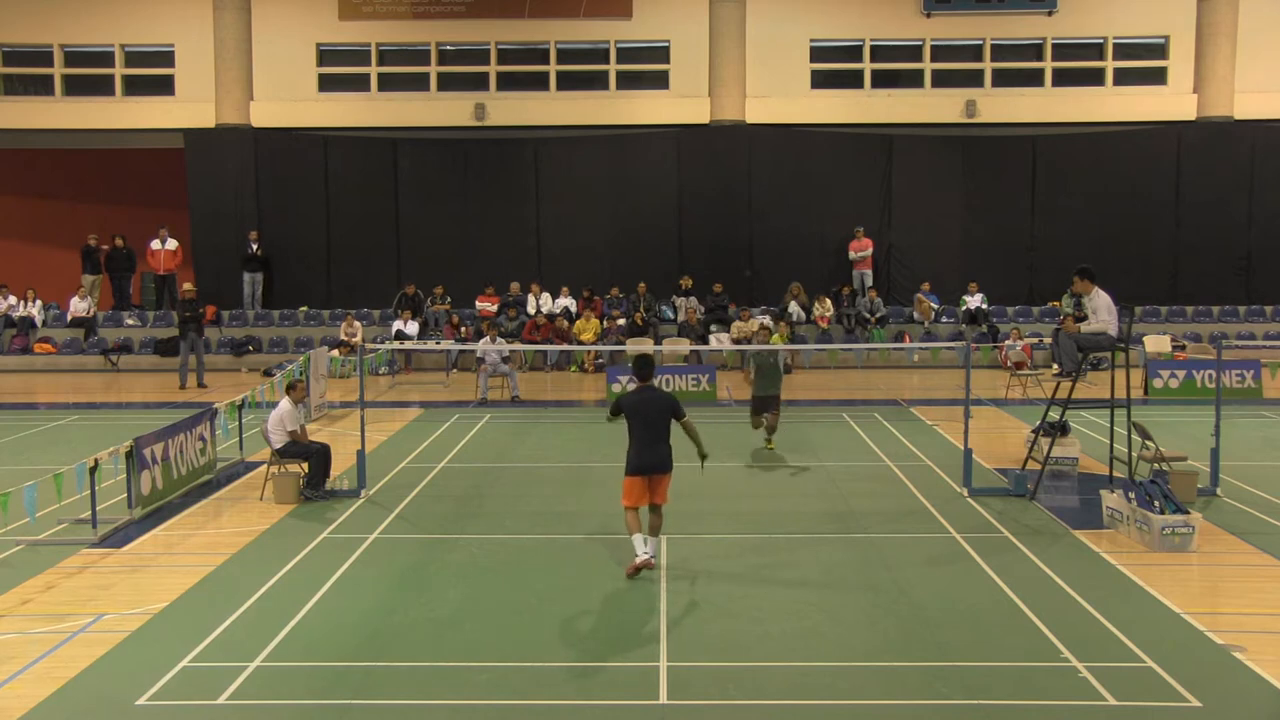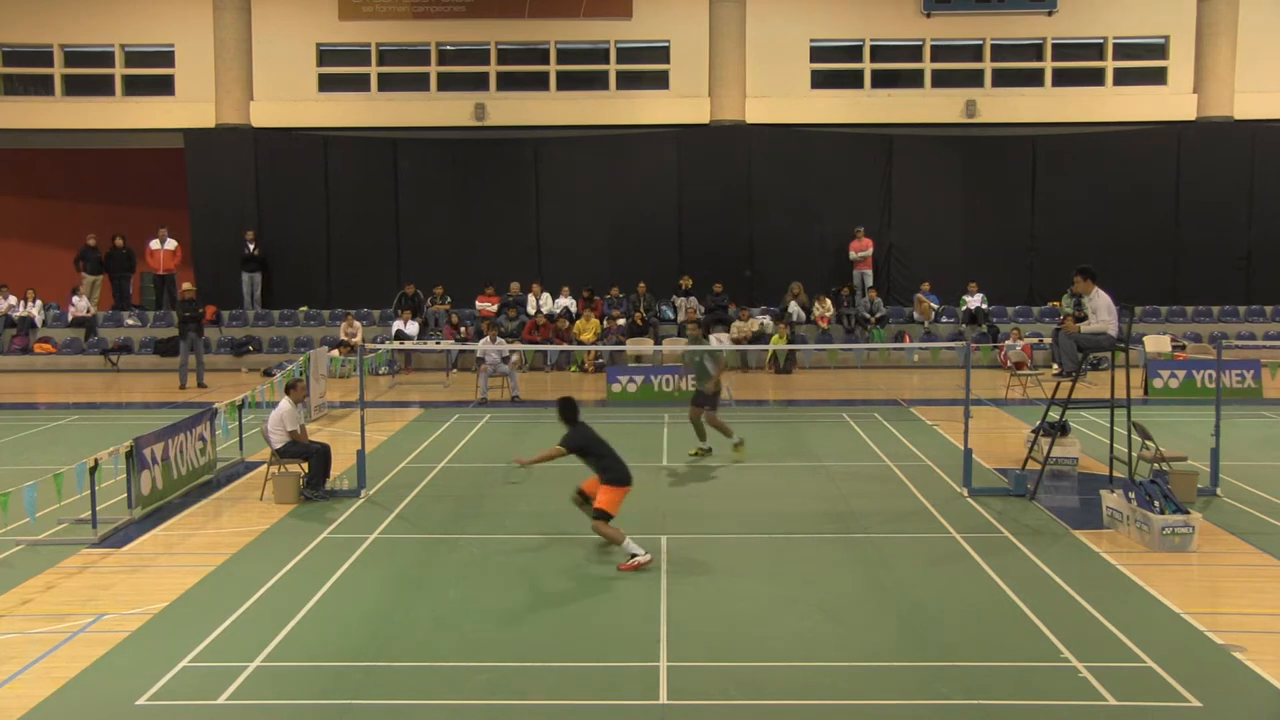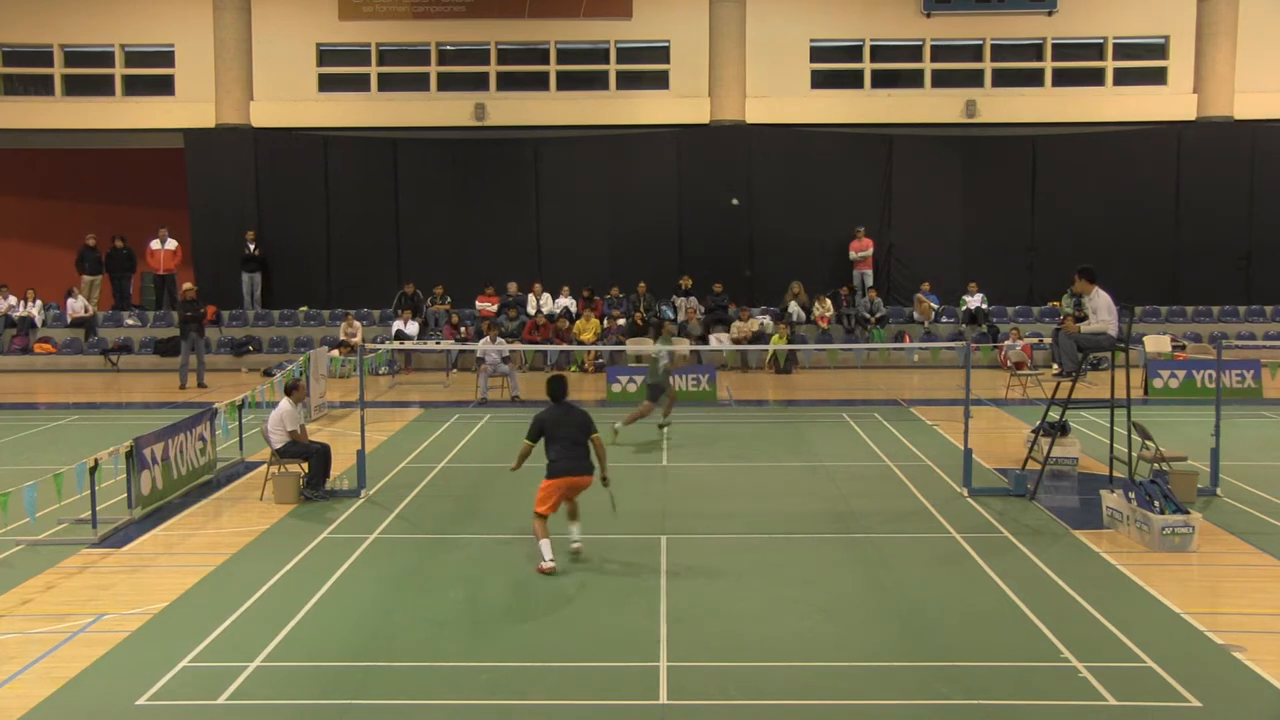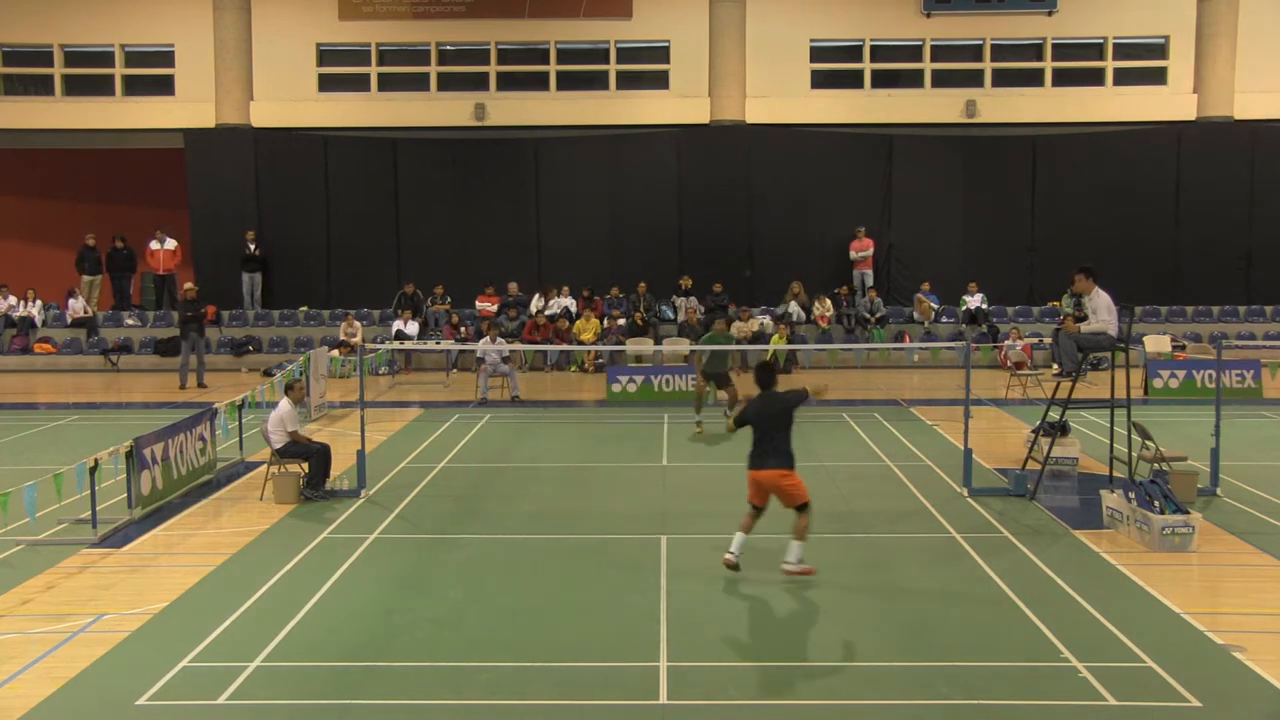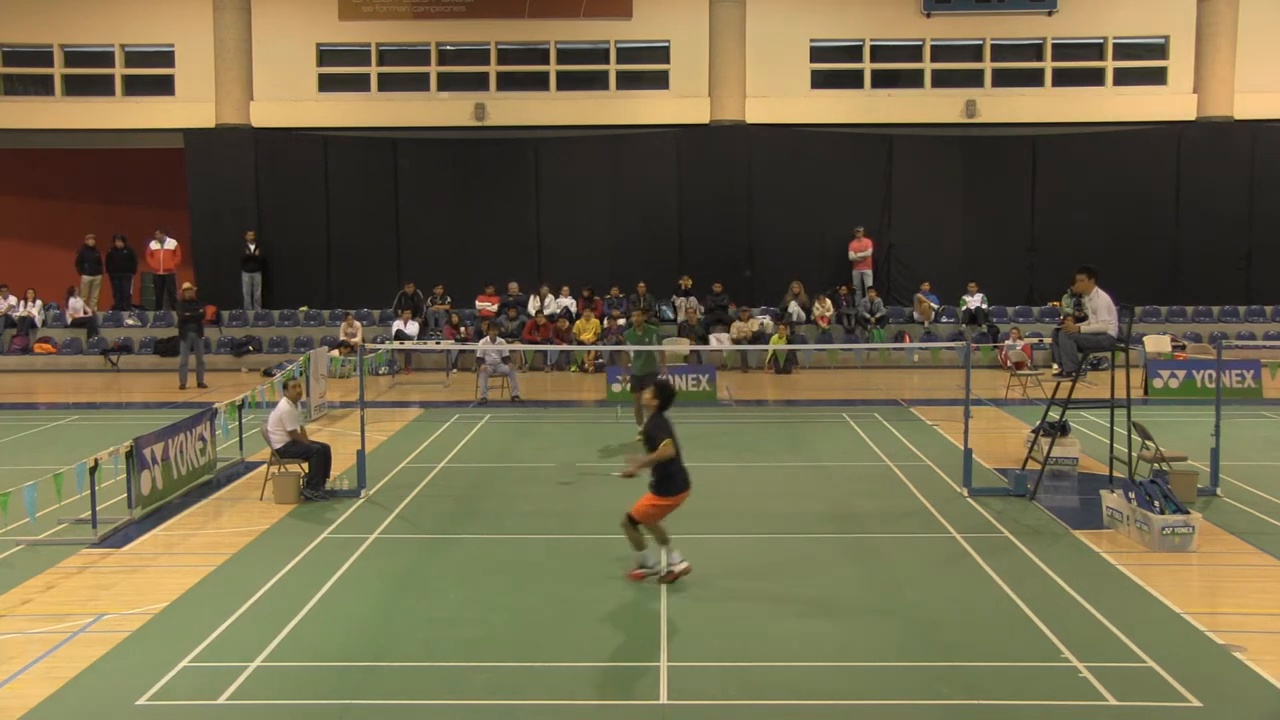
dt=1s
person 1, frame 1
left shoulder: (625, 399)
right shoulder: (668, 399)
left elbow: (610, 418)
right elbow: (688, 427)
right wrist: (701, 450)
left hip: (637, 463)
right hip: (663, 462)
left knee: (631, 509)
right knee: (656, 508)
left ankle: (641, 553)
right ankle: (650, 554)
person 1, frame 2
left shoulder: (574, 436)
right shoulder: (580, 428)
left elbow: (555, 453)
left wrist: (529, 461)
left hip: (615, 481)
right hip: (608, 476)
left knee: (598, 526)
right knee: (578, 497)
left ankle: (640, 555)
right ankle: (608, 531)
person 1, frame 3
left shoulder: (542, 417)
right shoulder: (582, 415)
left elbow: (527, 448)
right elbow: (598, 443)
left wrist: (517, 464)
right wrist: (604, 471)
left hip: (557, 474)
right hip: (584, 473)
left knee: (539, 517)
right knee: (570, 501)
left ankle: (548, 560)
right ankle: (576, 542)
person 1, frame 4
left shoulder: (750, 407)
right shoulder: (788, 399)
left elbow: (730, 428)
right elbow: (815, 393)
right wrist: (816, 391)
left hip: (755, 469)
right hip: (780, 471)
left knee: (755, 512)
right knee: (804, 510)
left ankle: (733, 553)
right ankle: (791, 562)
person 1, frame 5
left shoulder: (655, 425)
right shoulder: (659, 423)
left elbow: (668, 452)
left wrist: (638, 465)
right wrist: (638, 465)
left hip: (669, 490)
right hip: (677, 486)
left knee: (628, 523)
right knee: (649, 522)
left ankle: (650, 564)
right ankle: (677, 562)
